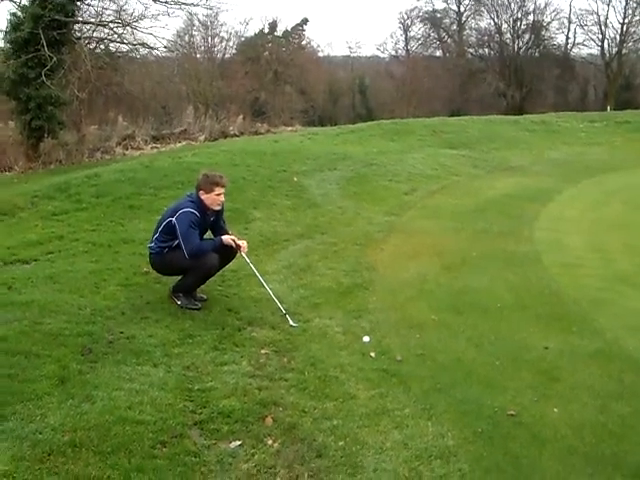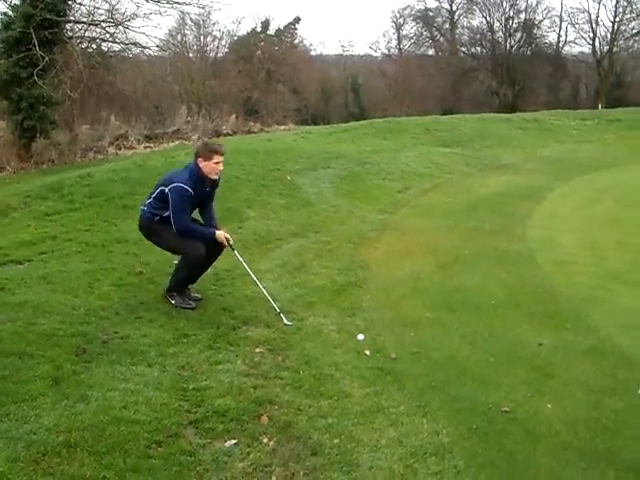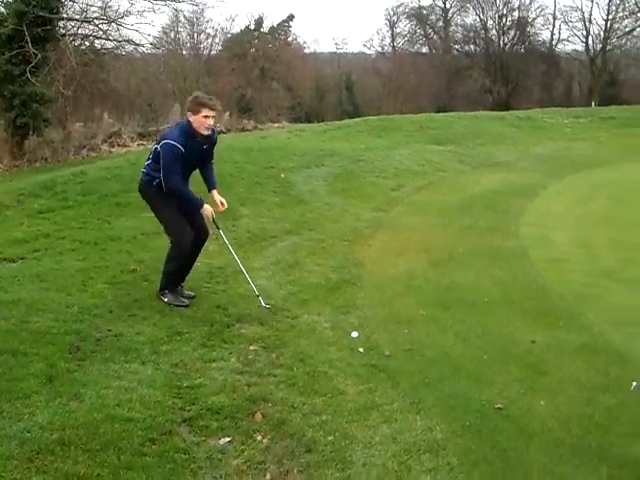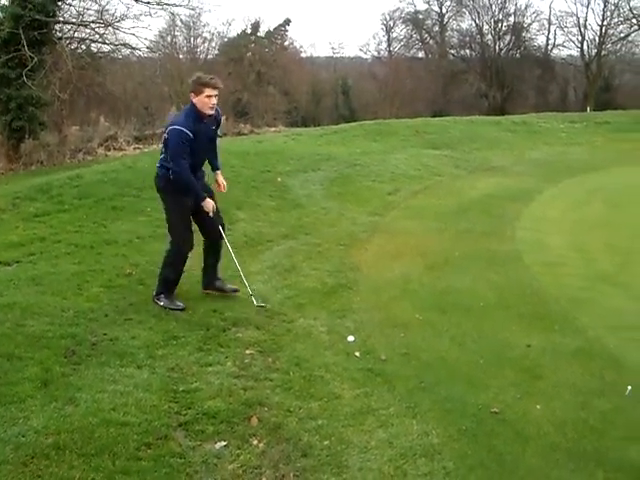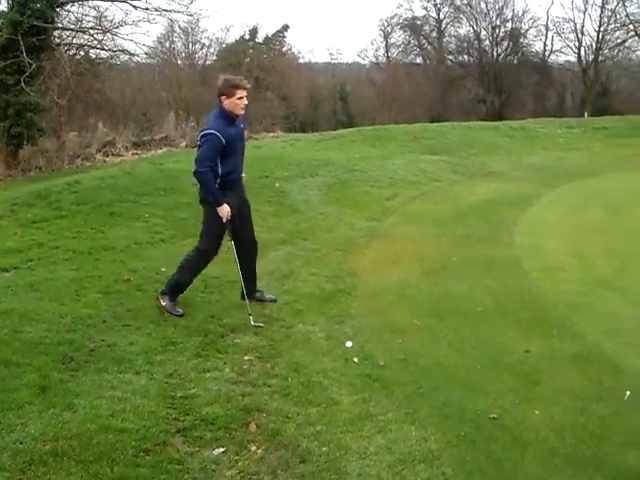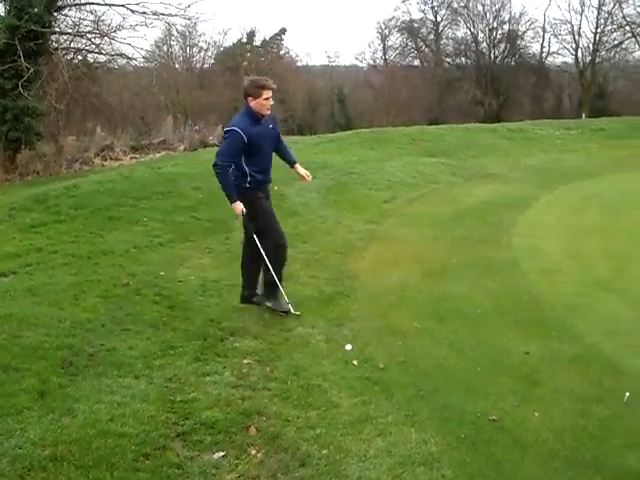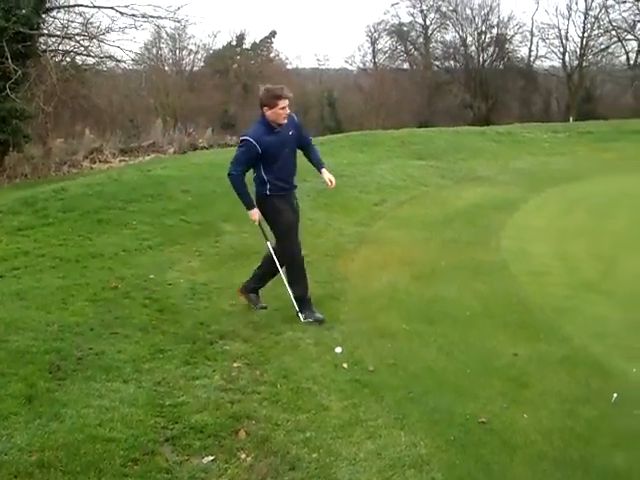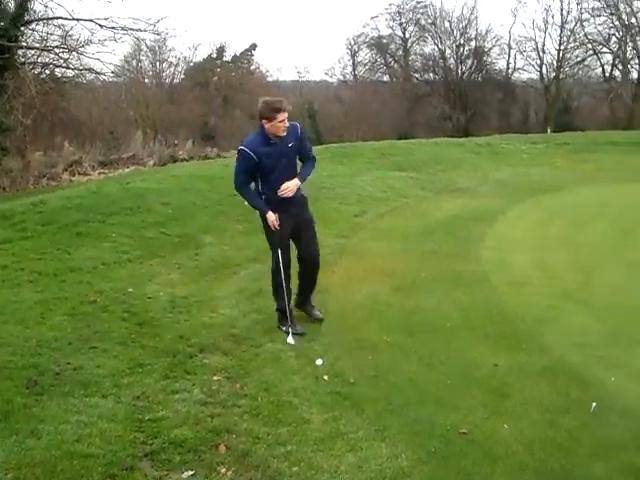
dt=0.3s
person 1, frame 1
left shoulder: (214, 206)
right shoulder: (187, 213)
left elbow: (219, 230)
right elbow: (192, 251)
left wrist: (234, 242)
right wrist: (221, 241)
left hip: (185, 247)
right hip: (162, 256)
left knee: (229, 250)
right knee: (209, 261)
left ankle: (189, 288)
right ankle: (179, 291)
person 1, frame 2
left shoulder: (211, 177)
right shoulder: (182, 185)
left elbow: (206, 206)
right elbow: (181, 226)
left wrist: (218, 231)
right wrist: (213, 234)
left hip: (178, 221)
right hip: (154, 222)
left knee: (216, 244)
right knee: (195, 250)
left ankle: (183, 286)
right ankle: (174, 291)
person 1, frame 3
left shoulder: (209, 135)
right shoulder: (173, 141)
left elbow: (206, 163)
right elbow: (171, 183)
left wrist: (214, 191)
right wrist: (200, 205)
left hip: (178, 187)
right hip: (156, 187)
left knee: (200, 233)
right knee: (182, 237)
left ankle: (177, 281)
right ankle: (166, 289)
person 1, frame 4
left shoulder: (214, 116)
right shoulder: (180, 127)
right elbow: (179, 170)
left wrist: (217, 171)
right wrist: (202, 199)
left hip: (196, 179)
right hip: (172, 184)
left knee: (216, 228)
right knee: (182, 241)
left ankle: (211, 279)
right ankle: (163, 293)
person 1, frame 5
left shoulder: (238, 118)
right shoulder: (215, 131)
right elbow: (202, 170)
right wrist: (219, 203)
left hip: (236, 189)
right hip: (219, 194)
left knee: (248, 241)
right knee: (207, 247)
left ankle: (250, 289)
right ankle: (169, 294)
person 1, frame 6
left shoulder: (267, 119)
right shoulder: (238, 129)
left elbow: (278, 143)
right elbow: (220, 165)
left wrist: (295, 165)
right wrist: (233, 199)
left hip: (261, 188)
right hip: (248, 193)
left knee: (255, 242)
right knee: (277, 241)
left ankle: (249, 292)
right ankle: (272, 294)
person 1, frame 7
left shoulder: (291, 122)
right shoulder: (254, 139)
left elbow: (307, 146)
right elbow: (235, 173)
left wrist: (322, 168)
right wrist: (250, 207)
left hip: (289, 194)
right hip: (272, 200)
left knee: (283, 249)
right knee: (292, 252)
left ankle: (250, 287)
right ankle: (303, 305)
person 1, frame 8
left shoulder: (295, 131)
right shoulder: (250, 149)
left elbow: (308, 158)
right elbow: (241, 183)
left wrist: (298, 180)
right wrist: (265, 210)
left hip: (298, 203)
right hip: (274, 210)
left knee: (311, 256)
right knee: (282, 263)
left ankle: (304, 300)
right ankle: (284, 317)
